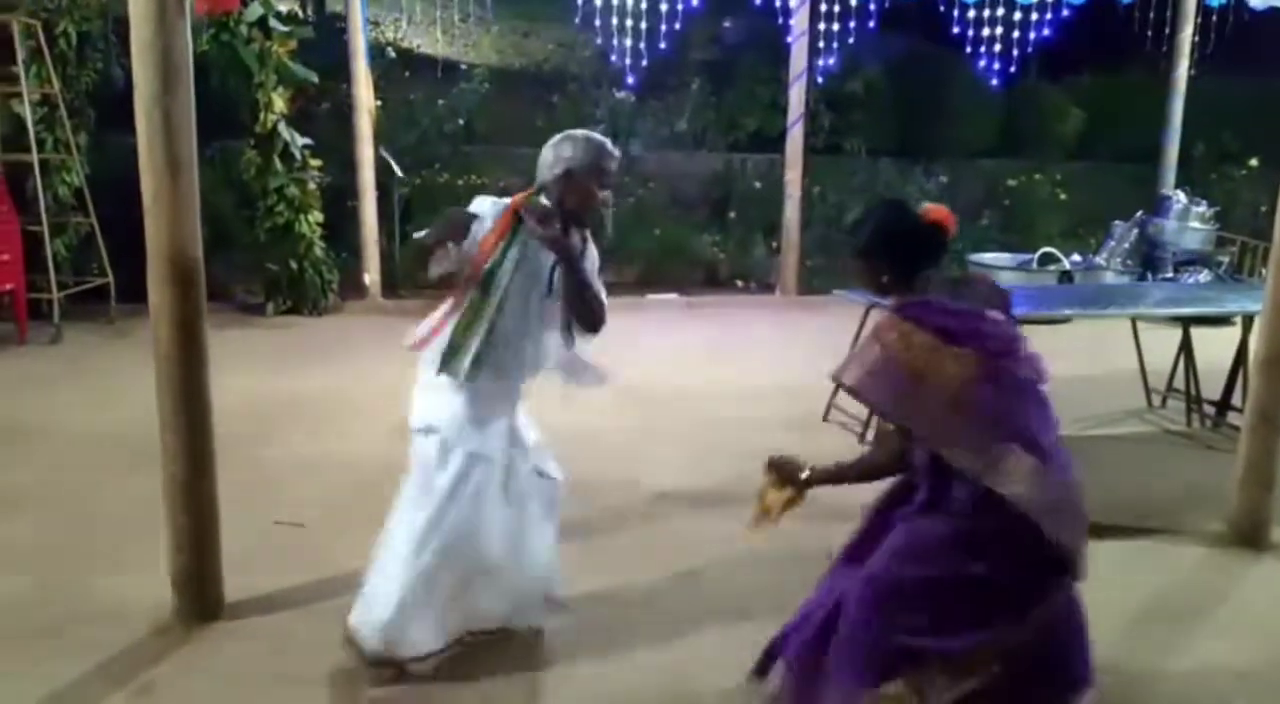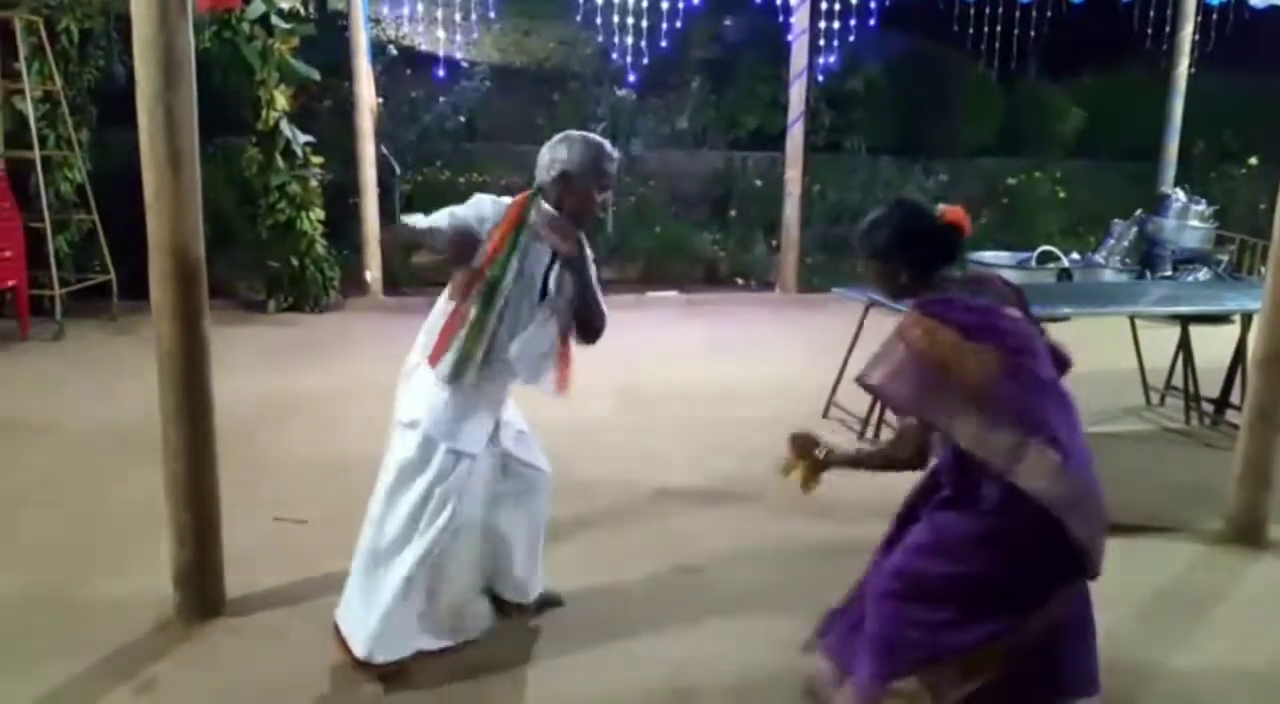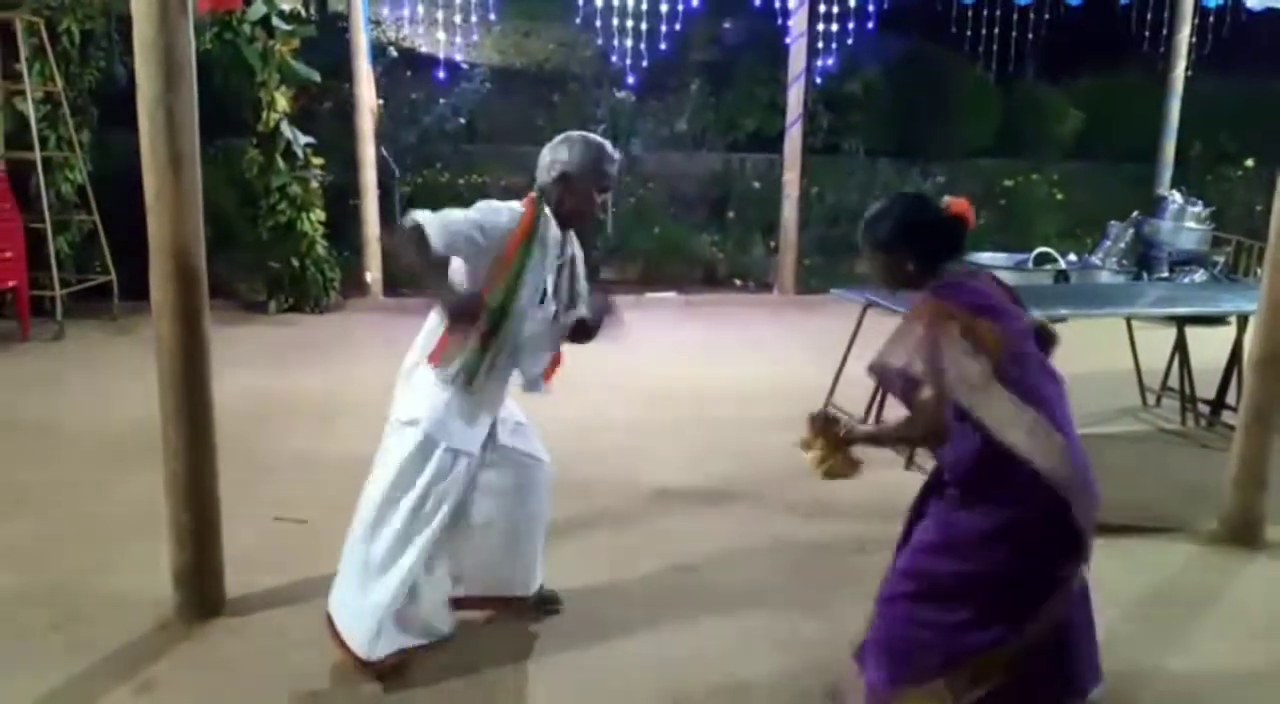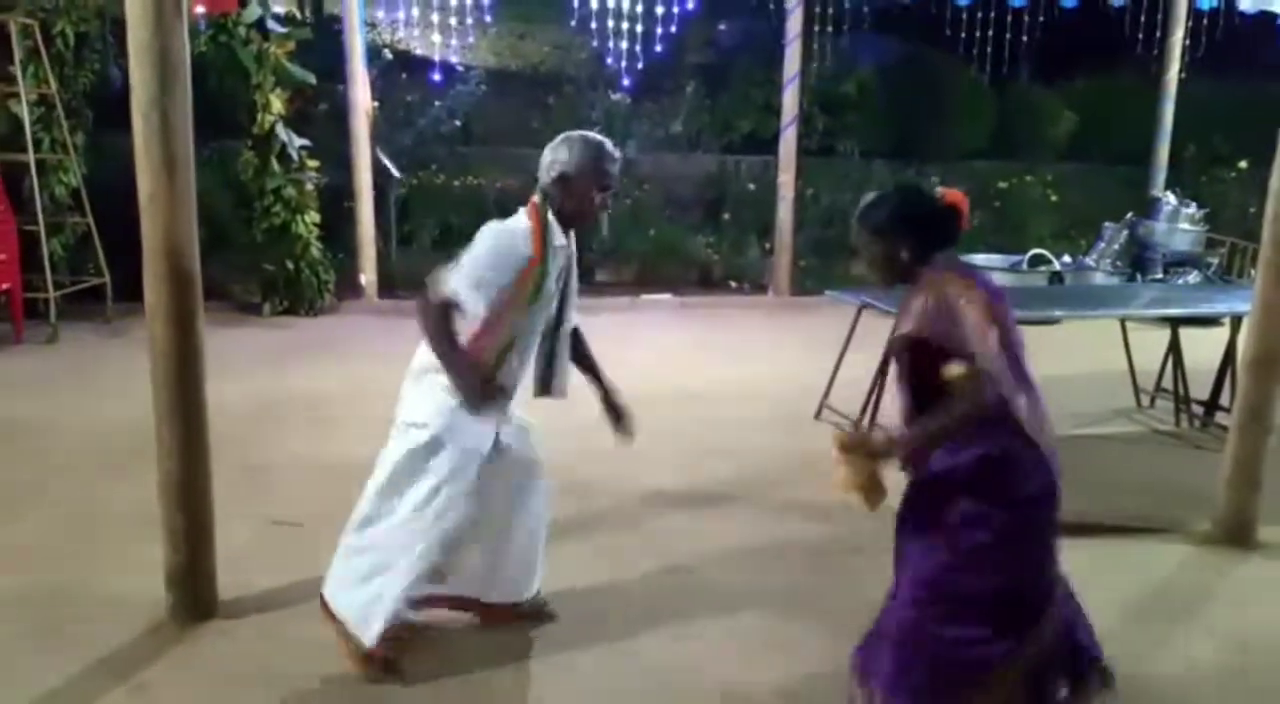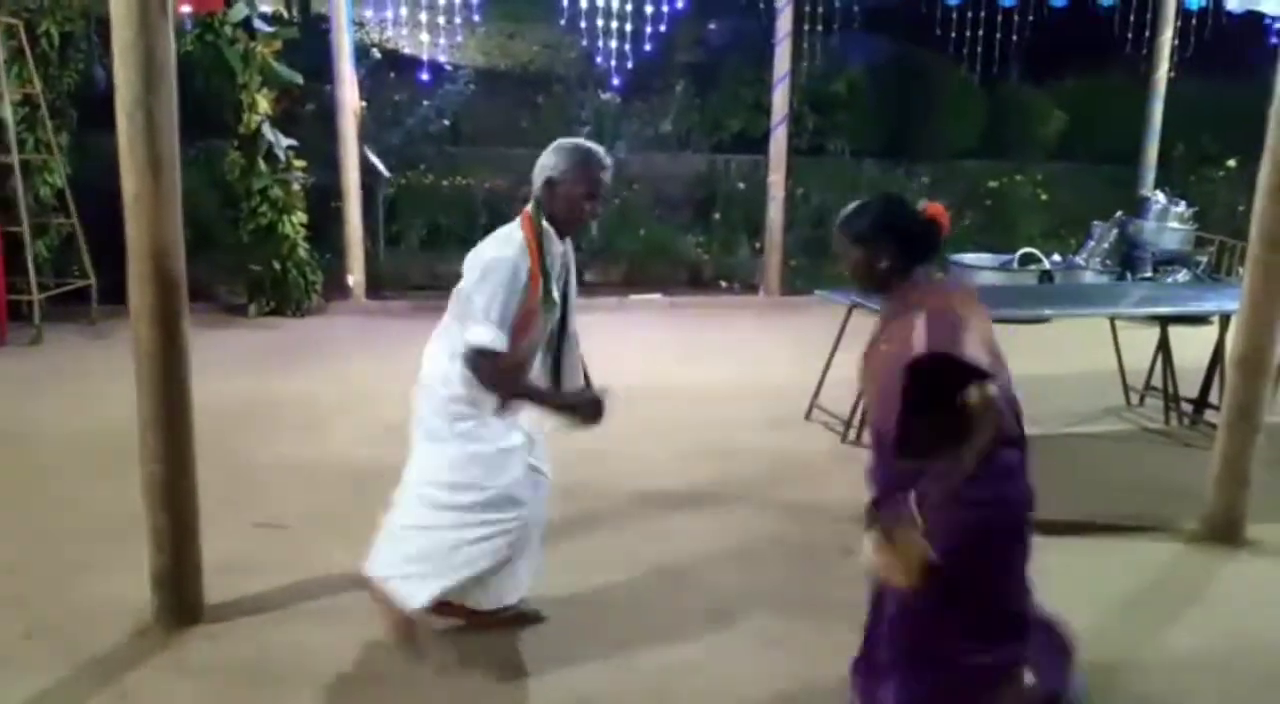
dt=0.1s
person 1, frame 1
left shoulder: (580, 246)
right shoulder: (497, 216)
left elbow: (593, 323)
right elbow: (430, 247)
left wrist: (565, 253)
right wrist: (448, 232)
left hip: (502, 399)
right hip: (456, 395)
left knee: (535, 489)
right knee: (441, 517)
left ankle: (506, 600)
right ankle: (376, 632)
person 1, frame 2
left shoulder: (574, 247)
right shoulder: (497, 218)
left elbow: (589, 331)
right elbow: (407, 234)
left wrist: (578, 268)
right wrist: (443, 242)
left hip: (489, 397)
right hip: (441, 391)
left knee: (523, 479)
right knee: (416, 516)
left ankle: (508, 588)
right ankle: (368, 632)
person 1, frame 3
left shoulder: (567, 247)
right shoulder: (502, 224)
left elbow: (581, 330)
right elbow: (404, 233)
left wrist: (592, 313)
right wrist: (448, 288)
left hip: (488, 394)
right hip: (441, 391)
left knee: (524, 473)
right knee: (411, 510)
left ankle: (509, 587)
right ankle: (363, 628)
person 1, frame 4
left shoulder: (563, 243)
right shoulder: (512, 243)
left elbow: (564, 326)
right elbow: (434, 300)
left wrist: (604, 388)
right wrist: (465, 377)
left hip: (489, 393)
right hip: (450, 394)
left knee: (520, 486)
right knee: (422, 508)
left ankle: (500, 595)
right ankle: (358, 612)
person 1, frame 5
left shoulder: (556, 246)
right shoulder: (510, 257)
left elbow: (556, 327)
right elbow: (484, 362)
left wrist: (580, 384)
right wrist: (560, 403)
left hip: (497, 401)
right hip: (463, 398)
left knee: (524, 488)
right knee: (499, 500)
left ankle: (487, 599)
right ankle: (400, 585)
person 2, frame 1
left shoulder: (896, 338)
right shoulder: (980, 296)
left elbow: (894, 455)
right elbow: (1028, 372)
left wrist: (807, 477)
left hip: (977, 496)
right hip: (1033, 482)
left knee: (882, 601)
person 2, frame 2
left shoulder: (918, 337)
right shoulder: (994, 292)
left elbow: (911, 450)
right elbow: (1057, 360)
left wrist: (828, 456)
left hip: (999, 494)
right hip: (1050, 482)
left knee: (912, 596)
right knee: (1028, 595)
person 2, frame 3
left shoulder: (931, 317)
right shoulder: (980, 285)
left elbow: (931, 427)
right elbow: (1044, 340)
left wrist: (850, 434)
left hip: (1002, 482)
right hip: (1043, 469)
left knee: (923, 600)
right knee: (1034, 596)
person 2, frame 4
left shoulder: (939, 297)
right shoulder: (955, 286)
left elbow: (975, 399)
left wrist: (889, 444)
left hip: (985, 481)
right hip: (984, 471)
left knee: (938, 614)
right knee: (1017, 599)
person 2, frame 5
left shoulder: (938, 315)
right shoulder: (903, 311)
left elbow: (993, 417)
left wrist: (932, 505)
left hip: (966, 498)
right hip: (921, 488)
left knee: (934, 627)
